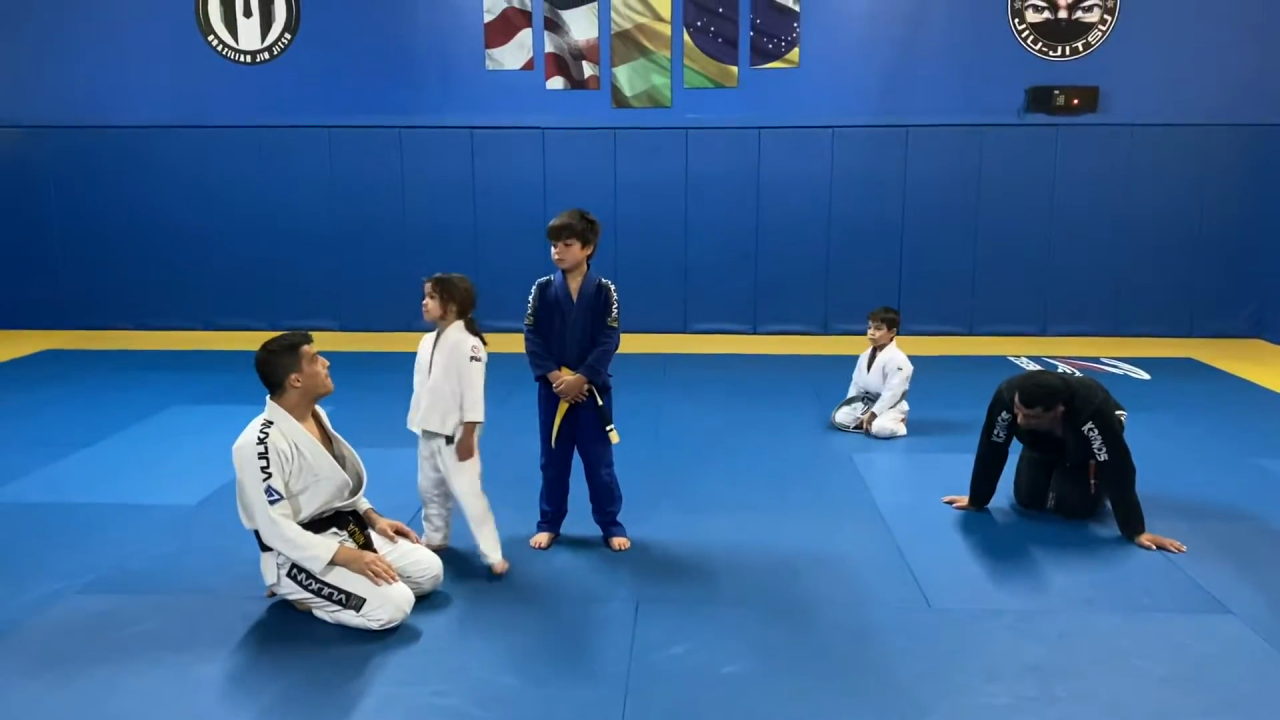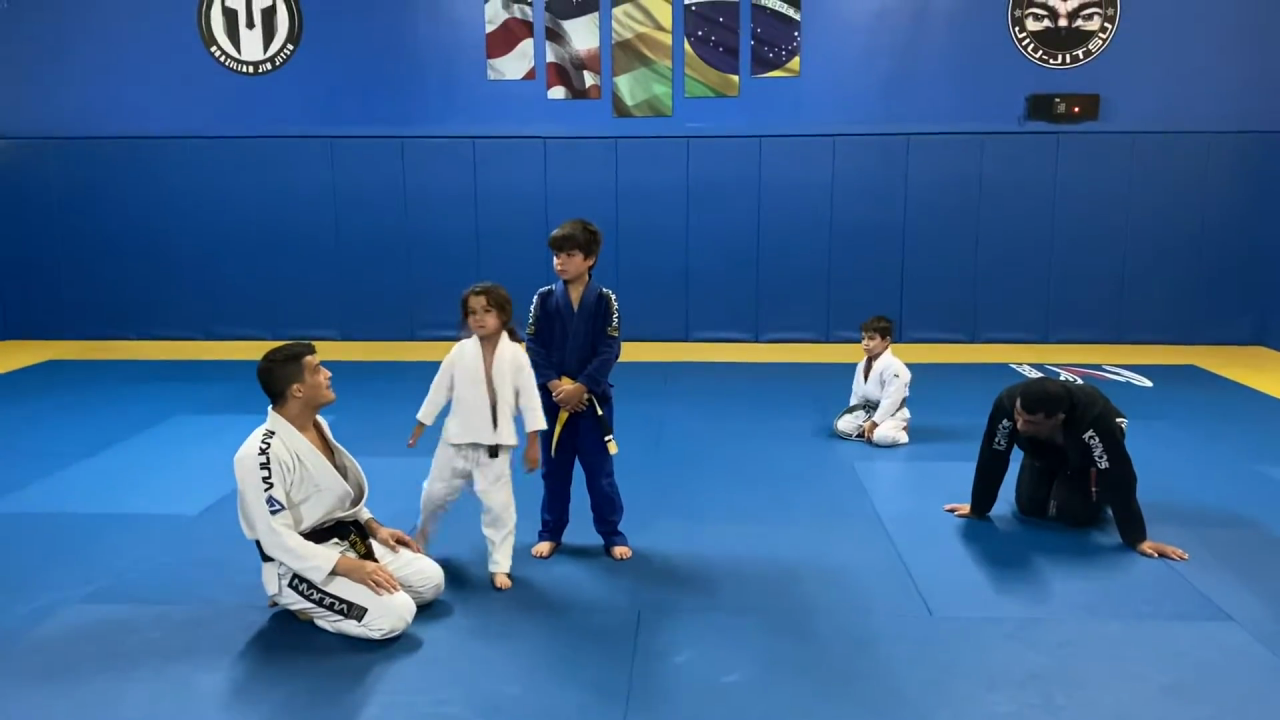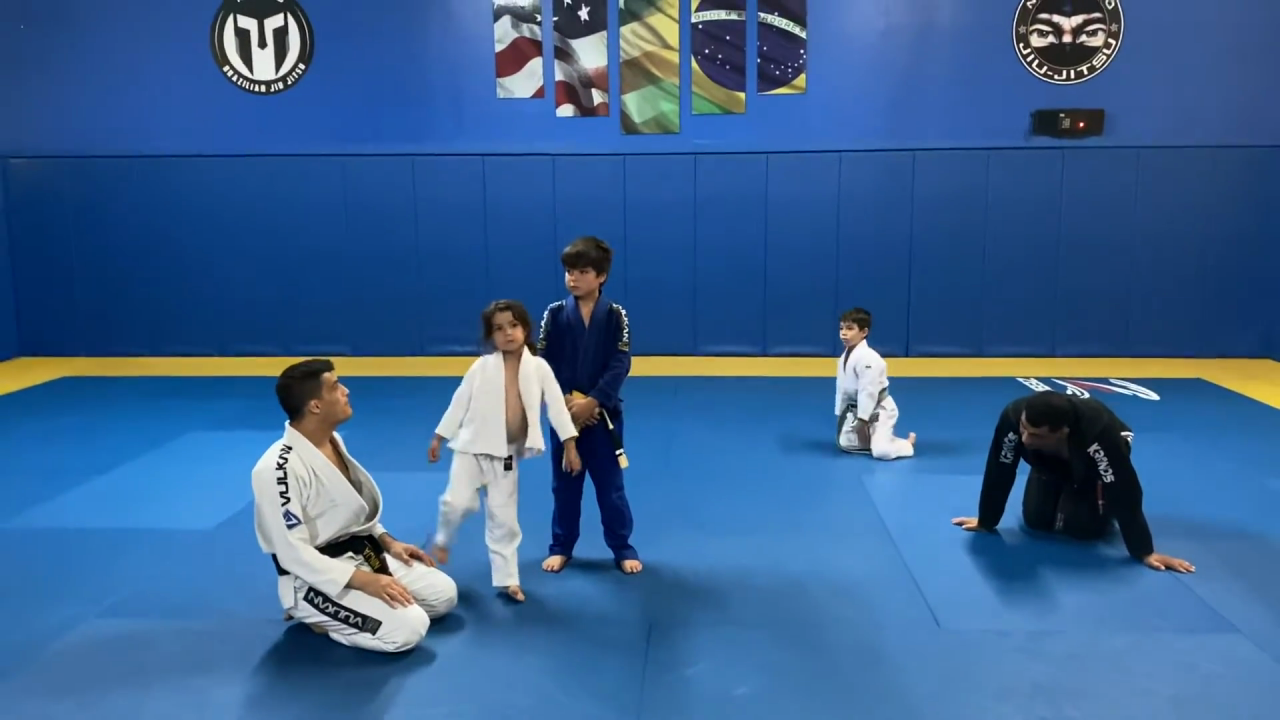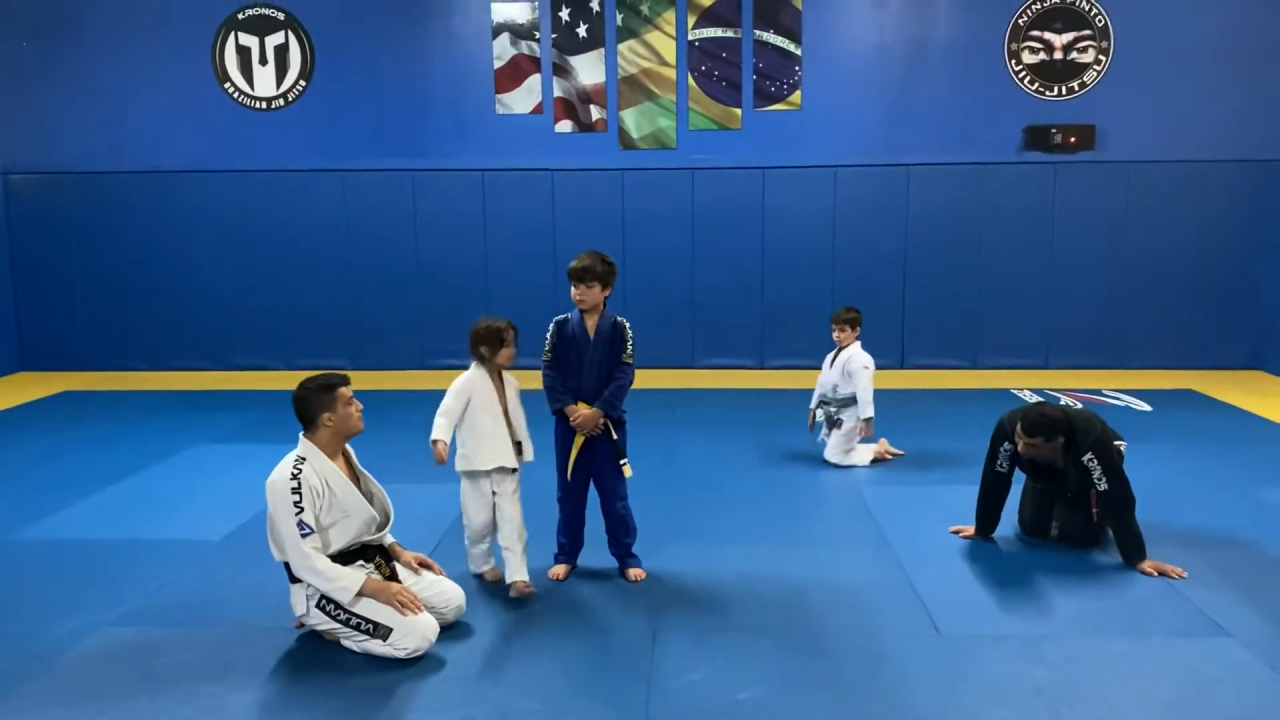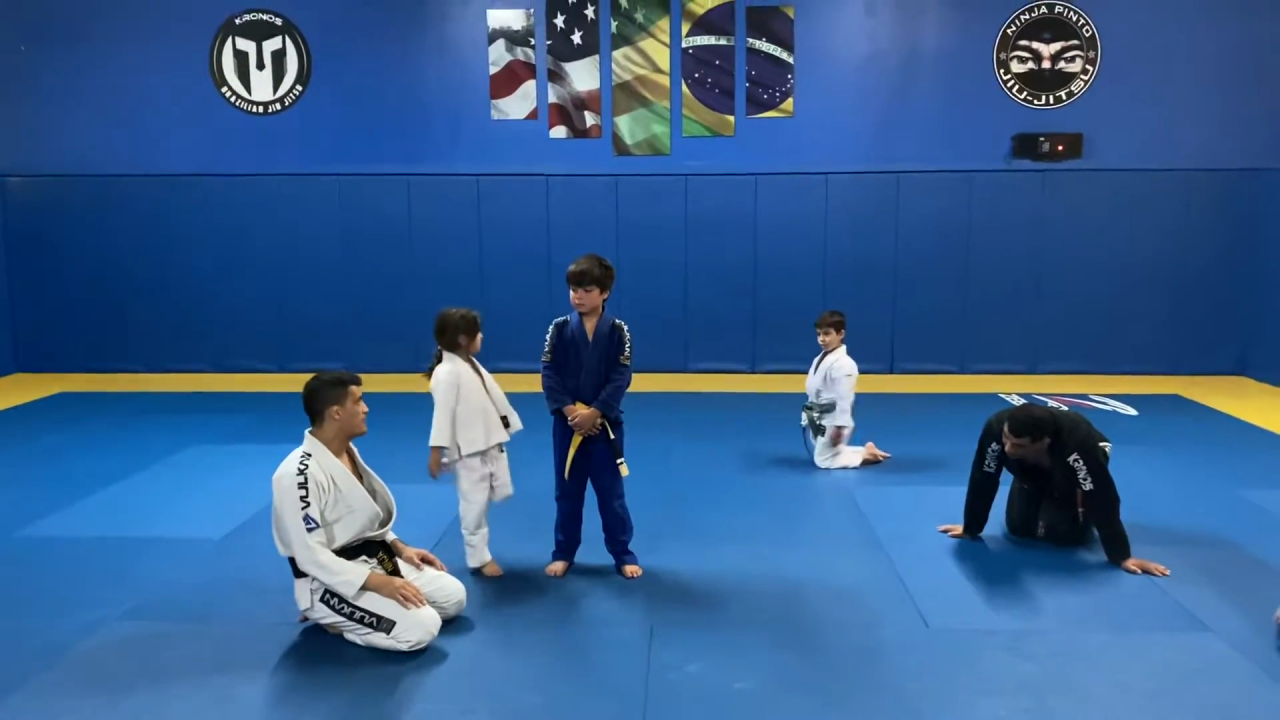
dt=0.4s
person 1, frame 1
left shoulder: (604, 291)
right shoulder: (542, 289)
left elbow: (607, 342)
right elbow: (533, 339)
left wrist: (580, 378)
right wrist: (555, 376)
left hip: (593, 388)
right hip: (552, 388)
left knee: (599, 460)
right knee: (553, 460)
left ankle: (611, 524)
right ankle: (549, 523)
person 1, frame 2
left shoulder: (605, 300)
right shoulder: (544, 299)
left elbow: (608, 351)
right elbow: (533, 348)
left wrist: (580, 388)
right wrist: (555, 386)
left hip: (593, 398)
right hip: (553, 397)
left knee: (600, 470)
right knee: (554, 469)
left ankle: (612, 534)
right ankle: (550, 533)
person 1, frame 3
left shoulder: (615, 316)
right shoulder: (554, 314)
left elbow: (619, 366)
right elbow: (544, 363)
left wrist: (591, 402)
right wrist: (567, 401)
left hip: (604, 412)
right hip: (564, 412)
left knee: (609, 484)
right knee: (564, 483)
left ankle: (622, 548)
right ankle: (561, 547)
person 1, frame 4
left shoulder: (619, 328)
right shoulder: (559, 327)
left elbow: (623, 377)
right elbow: (550, 375)
left wrist: (596, 413)
right wrist: (572, 411)
left hip: (608, 423)
right hip: (569, 423)
left knee: (614, 493)
right knee: (570, 493)
left ankle: (627, 556)
right ankle: (566, 556)
person 1, frame 5
left shoulder: (617, 331)
right shoulder: (559, 329)
left elbow: (620, 379)
right elbow: (549, 376)
left wrist: (594, 413)
right wrist: (570, 411)
left hip: (605, 423)
right hip: (567, 423)
left knee: (611, 492)
right knee: (567, 492)
left ankle: (623, 553)
right ankle: (563, 553)
person 2, frame 1
left shoulder: (468, 344)
right shoulder: (428, 341)
left elbow: (473, 393)
left wrist: (467, 437)
right wrist: (415, 424)
left hip: (456, 434)
right hip: (428, 431)
left knee: (467, 493)
right knee: (430, 490)
left ankle: (492, 555)
right ankle: (434, 538)
person 2, frame 2
left shoulder: (515, 354)
right shoulder: (460, 352)
left elbow: (528, 396)
right elbow: (439, 390)
left wrist: (533, 441)
right wrist: (418, 428)
left hip: (494, 445)
right hip: (458, 439)
left knee: (497, 506)
right knee: (437, 492)
left ankle: (499, 567)
right ankle: (424, 526)
person 2, frame 3
left shoulder: (538, 368)
right shoulder: (481, 366)
left elbow: (557, 406)
right elbow: (461, 401)
left wrist: (570, 445)
right wrist: (440, 436)
left hip: (508, 455)
right hip: (473, 448)
left knee: (504, 519)
right knee: (457, 502)
left ankle: (507, 578)
right ankle: (442, 540)
person 2, frame 4
left shoulder: (509, 381)
right shoulder: (467, 382)
right elbow: (446, 414)
left wrist: (519, 458)
right wrist: (439, 442)
left hip: (507, 465)
right hip: (477, 467)
left knee: (512, 523)
right knee: (478, 522)
left ankle: (517, 578)
right ankle: (483, 565)
person 2, frame 5
left shoulder: (471, 363)
right shoulder: (447, 372)
right elbow: (443, 412)
left wrist: (502, 435)
right wrist: (436, 450)
left hip: (492, 443)
right hip: (469, 449)
left knee: (501, 492)
right knee: (474, 505)
right ankle: (480, 558)
person 3, frame 1
left shoulder: (314, 414)
right shoulder: (260, 444)
right elbow: (275, 528)
left wrist: (373, 517)
right wrist: (347, 558)
right hip: (298, 555)
left knee: (429, 571)
right knee: (393, 605)
left ankle: (331, 587)
right ankle: (297, 592)
person 3, frame 2
left shoulder: (316, 424)
right shoulder: (262, 454)
right elbow: (276, 539)
left wrist: (375, 527)
right wrist: (349, 568)
right hip: (300, 566)
left knee: (430, 581)
right knee: (394, 615)
left ankle: (324, 599)
right ankle: (299, 602)
person 3, frame 3
left shoulder: (331, 440)
right shoulder: (279, 469)
right elbow: (293, 553)
left wrist: (388, 541)
right wrist: (363, 582)
right hip: (315, 579)
left knee: (443, 594)
right knee: (407, 629)
left ankle: (347, 610)
right ankle: (314, 615)
person 3, frame 4
left shoulder: (343, 452)
right shoulder: (293, 479)
right elbow: (306, 562)
left wrist: (397, 551)
right wrist: (375, 589)
right hip: (326, 587)
left knee: (452, 601)
right knee: (418, 634)
left ankle: (339, 621)
right ankle: (325, 623)
person 3, frame 5
left shoulder: (346, 451)
right shoulder: (299, 474)
right elbow: (311, 556)
left wrist: (400, 548)
right wrist: (378, 583)
right hip: (329, 582)
left knee: (453, 596)
right knee: (421, 627)
left ankle: (343, 615)
right ankle: (328, 617)
person 4, frame 1
left shoulder: (1094, 410)
right shoulder: (1007, 395)
left elbow: (1118, 470)
right elbow: (991, 451)
left wrist: (1135, 531)
right wrist: (976, 500)
left hip: (1086, 448)
right hip: (1043, 444)
left knee: (1075, 505)
right knee: (1027, 499)
left ankle: (1096, 485)
right ankle: (1057, 473)
person 4, frame 2
left shoulder: (1095, 418)
right shoulder: (1008, 402)
left elbow: (1119, 478)
right elbow: (992, 459)
left wrist: (1137, 539)
right wrist: (978, 508)
left hip: (1087, 455)
right hip: (1044, 451)
left knee: (1076, 513)
right knee: (1029, 507)
left ankle: (1096, 494)
right ankle: (1057, 481)
person 4, frame 3
left shoulder: (1100, 432)
right shoulder: (1013, 416)
left elbow: (1124, 491)
right elbow: (999, 472)
left wrist: (1144, 551)
right wrist: (985, 521)
left hip: (1092, 469)
right hip: (1051, 465)
left knee: (1084, 526)
right knee: (1036, 520)
left ankle: (1103, 507)
right ankle: (1062, 494)
person 4, frame 4
left shoulder: (1093, 442)
right shoulder: (1008, 427)
left elbow: (1117, 500)
right elbow: (995, 481)
left wrist: (1137, 558)
right wrist: (982, 529)
left hip: (1087, 477)
right hip: (1045, 474)
left knee: (1079, 534)
right knee: (1032, 528)
left ankle: (1099, 517)
right ankle: (1059, 503)
person 4, frame 5
left shoulder: (1079, 443)
right shoulder: (996, 428)
left elbow: (1102, 499)
right elbow: (983, 481)
left wrist: (1122, 556)
right wrist: (971, 528)
left hip: (1073, 477)
right hip: (1032, 474)
left knee: (1065, 533)
right knee: (1019, 528)
left ankle: (1085, 517)
right ankle: (1047, 504)
